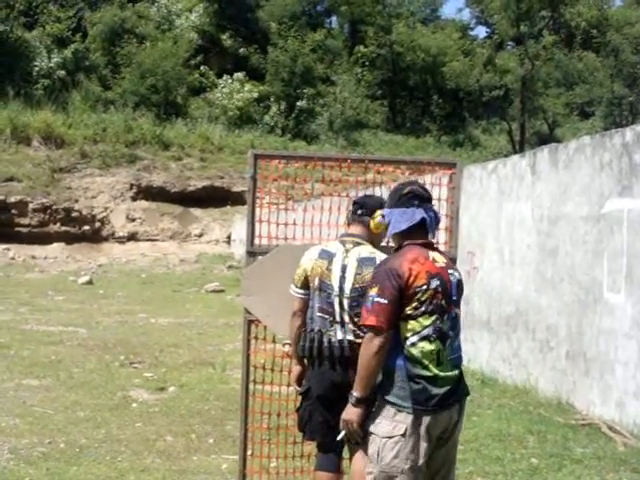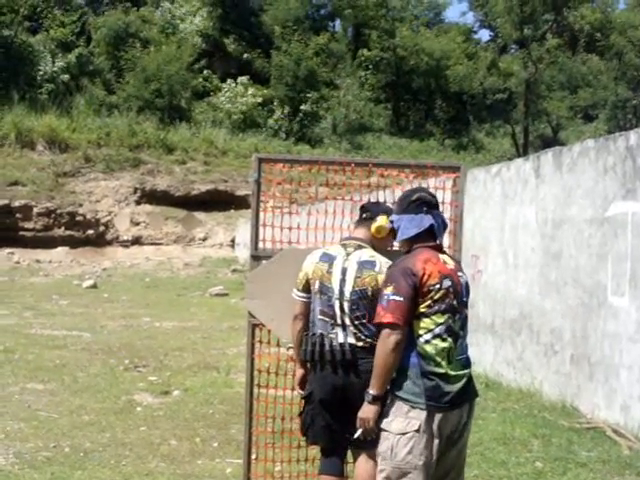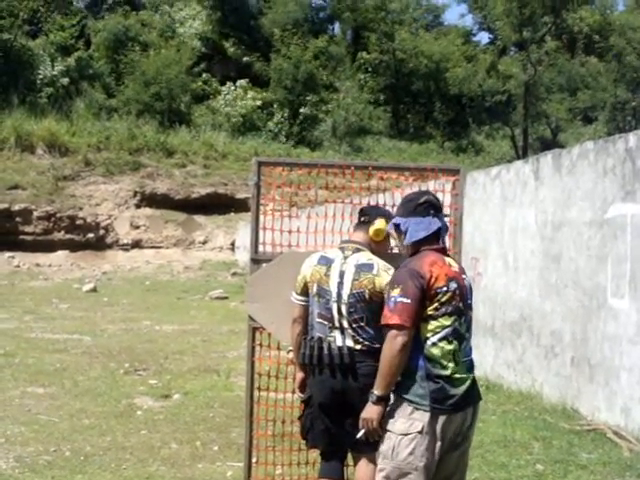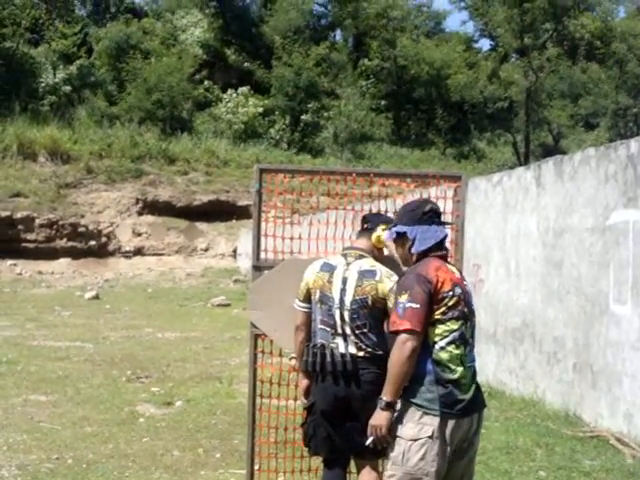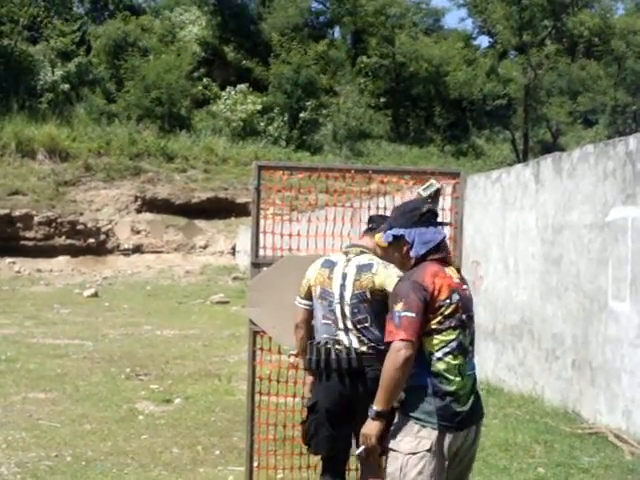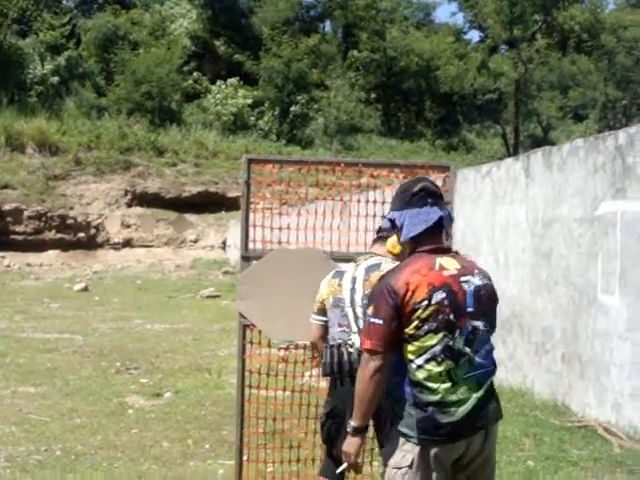
dt=0.4s
person 1, frame 1
left shoulder: (394, 268)
right shoulder: (450, 269)
left elbow: (377, 340)
left wrist: (356, 400)
left hip: (407, 403)
right hip: (450, 399)
person 1, frame 2
left shoulder: (406, 268)
right shoulder: (455, 269)
left elbow: (393, 337)
left wrist: (373, 397)
left hip: (418, 400)
right hip: (459, 398)
person 1, frame 3
left shoulder: (413, 270)
right shoulder: (458, 271)
left elbow: (399, 339)
left wrist: (378, 398)
left hip: (422, 403)
right hip: (462, 401)
person 1, frame 4
left shoulder: (418, 276)
right shoulder: (456, 277)
left elbow: (408, 344)
left wrist: (386, 404)
left hip: (430, 408)
right hip: (467, 406)
person 1, frame 5
left shoulder: (414, 283)
right shoulder: (458, 280)
left elbow: (402, 353)
left wrist: (377, 414)
left hip: (427, 420)
right hip: (466, 415)
person 1, frame 6
left shoulder: (395, 283)
right shoulder: (479, 276)
left elbow: (375, 364)
left wrist: (357, 429)
left hip: (424, 429)
right hip: (480, 421)
person 2, frame 1
left shoulder: (313, 256)
right shoulder: (382, 265)
left elbow: (298, 314)
left wrist: (297, 360)
left hip: (322, 364)
left knee: (327, 445)
person 2, frame 2
left shoulder: (315, 260)
right shoulder: (383, 269)
left elbow: (300, 317)
left wrist: (300, 364)
left hip: (324, 366)
right hip: (366, 367)
left knee: (330, 449)
right knee: (366, 447)
person 2, frame 3
left shoulder: (313, 263)
right shoulder: (382, 272)
left elbow: (299, 320)
left wrist: (300, 367)
left hip: (323, 369)
right hip: (365, 369)
left knee: (330, 453)
right knee: (365, 451)
person 2, frame 4
left shoulder: (315, 270)
right shoulder: (384, 279)
left elbow: (302, 328)
left wrist: (304, 374)
left hip: (326, 376)
right hip: (367, 376)
person 2, frame 5
left shoulder: (318, 268)
right shoulder: (384, 272)
left elbow: (301, 324)
left wrist: (310, 369)
left hip: (328, 373)
right hip: (369, 371)
left knee: (332, 458)
right knee: (371, 456)
person 2, frame 6
left shoulder: (332, 279)
right shoulder: (393, 270)
left elbow: (316, 339)
left hip: (344, 378)
right hip: (386, 372)
left knee: (335, 456)
